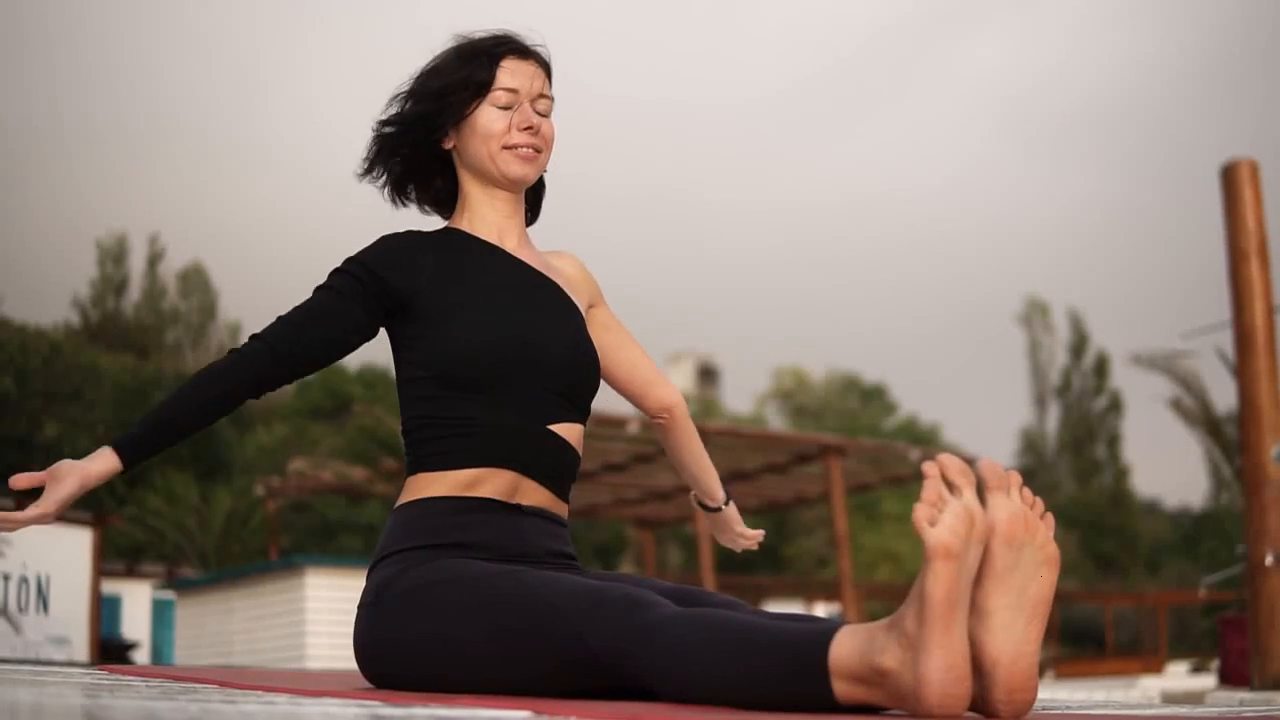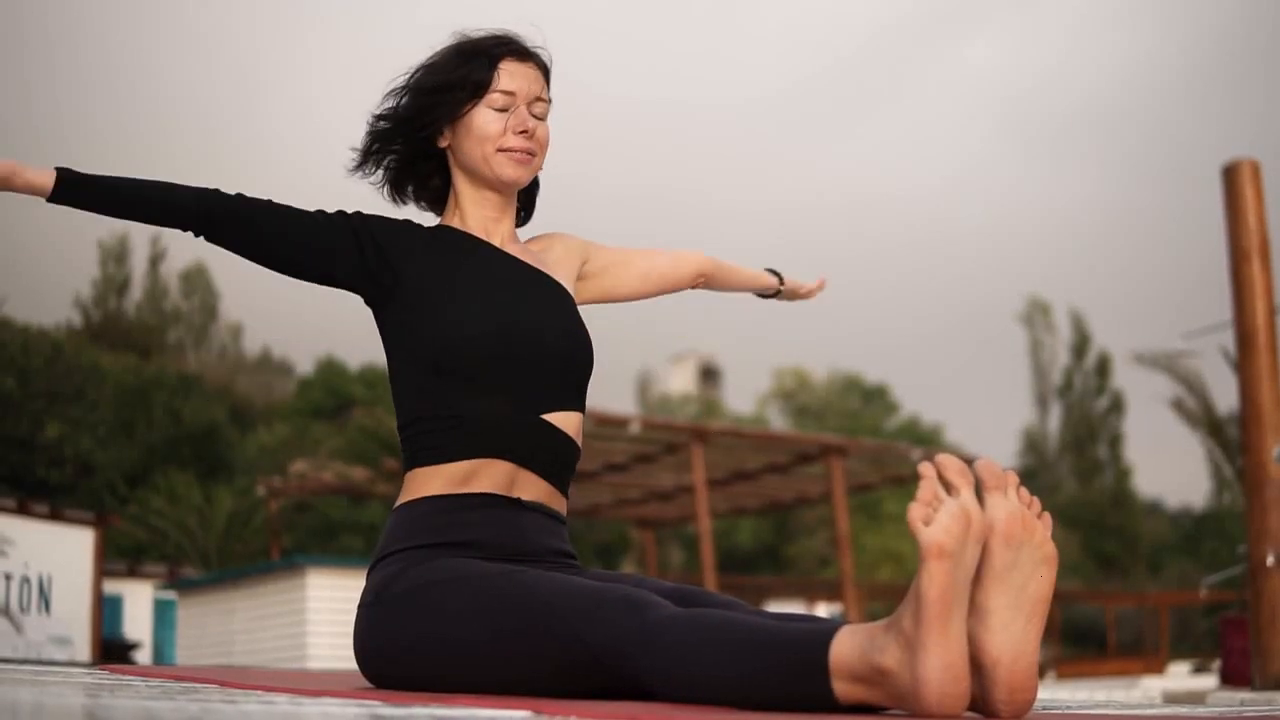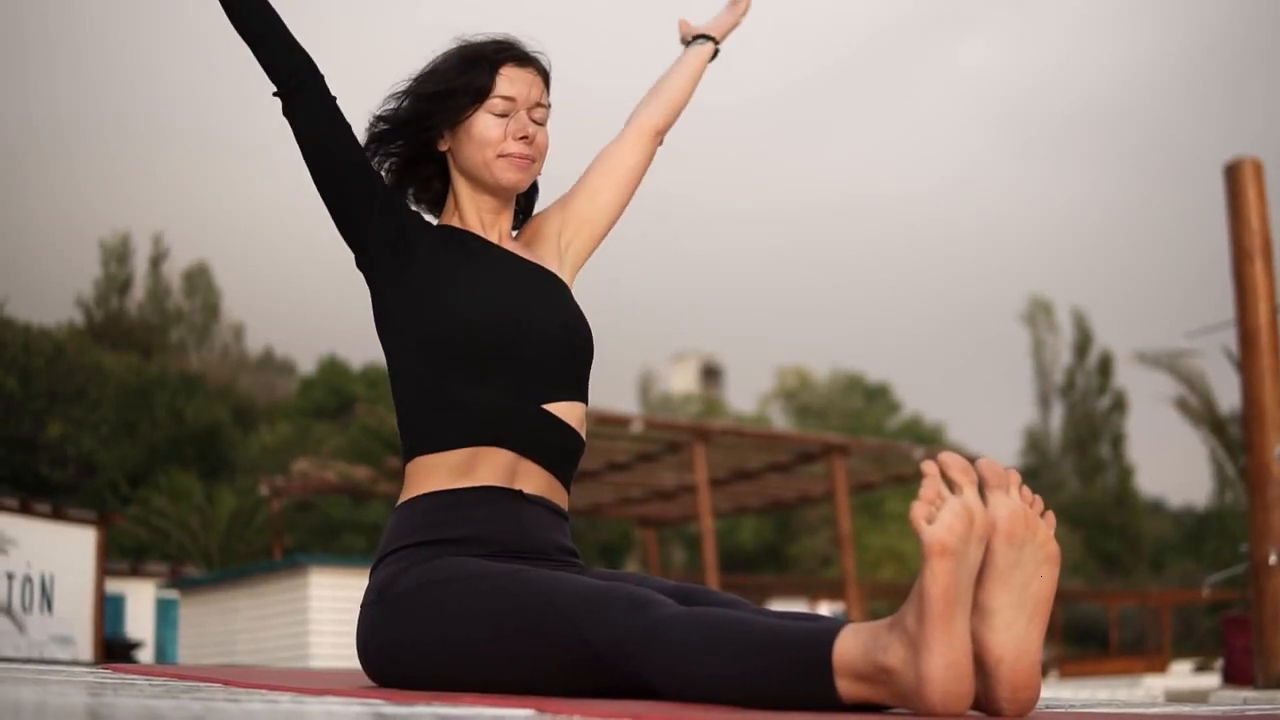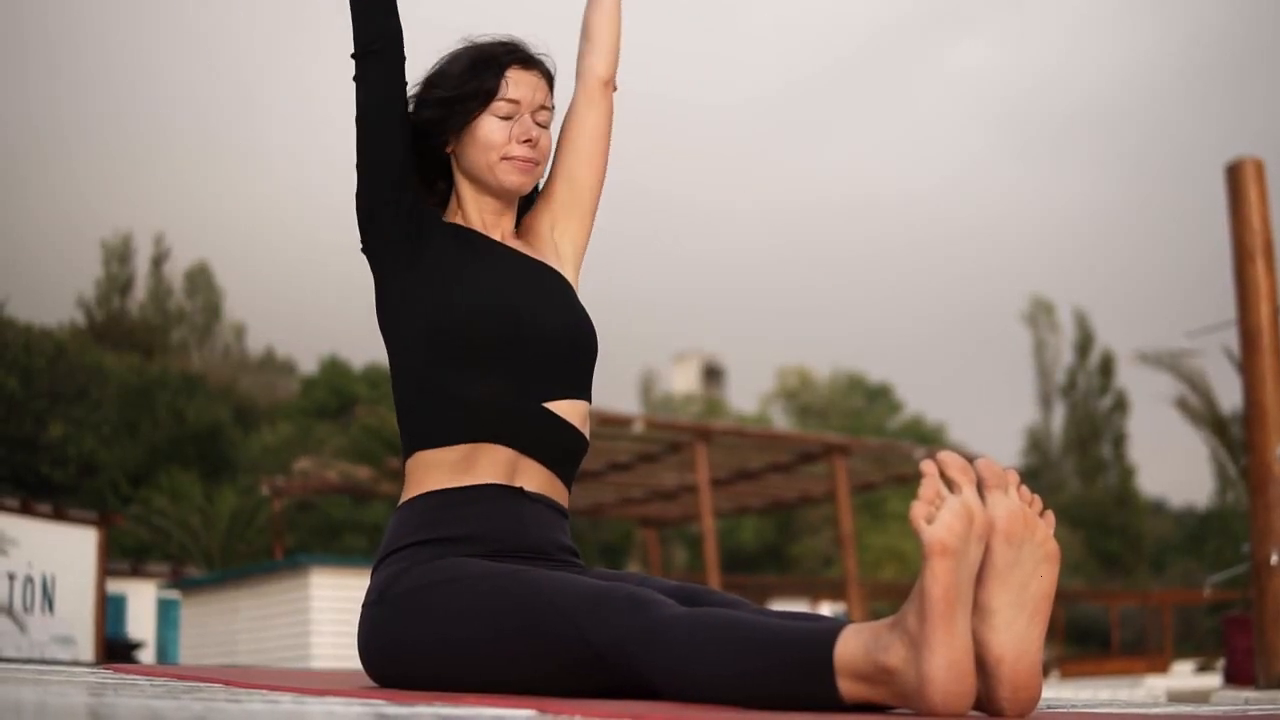
dt=0.7s
person 1, frame 1
left shoulder: (567, 279)
right shoulder: (406, 265)
left elbow: (664, 403)
right elbow: (255, 366)
left wrist: (719, 508)
right wrist: (105, 460)
left hip: (545, 568)
right hip: (433, 578)
left knee: (709, 615)
right knee: (638, 624)
person 1, frame 2
left shoulder: (557, 262)
right shoulder: (394, 254)
left elbow: (690, 263)
right elbow: (224, 217)
left wrist: (769, 277)
left hip: (544, 565)
right hip: (433, 578)
left knee: (710, 616)
right knee: (641, 629)
person 1, frame 3
left shoulder: (545, 255)
right shoulder: (400, 248)
left elbow: (647, 130)
right elbow: (307, 101)
left hip: (546, 561)
right hip: (433, 576)
left knee: (719, 621)
right knee: (635, 627)
person 1, frame 4
left shoulder: (550, 249)
right shoulder: (409, 244)
left elbow: (598, 78)
right elbow: (378, 65)
left hip: (543, 564)
right hip: (436, 576)
left knee: (717, 616)
right knee: (637, 627)
left ankle: (969, 640)
right ankle: (893, 660)
